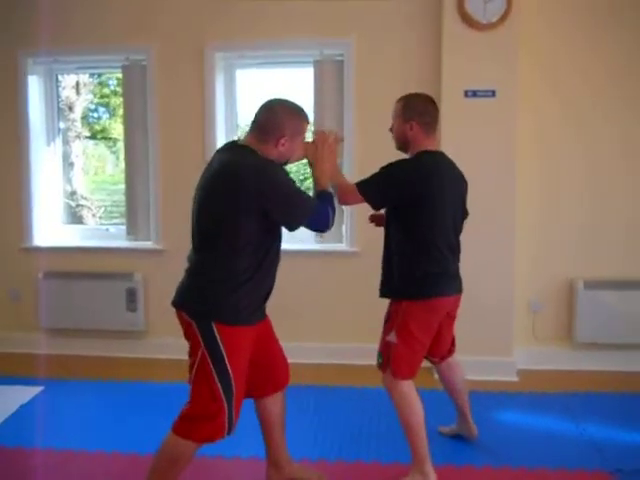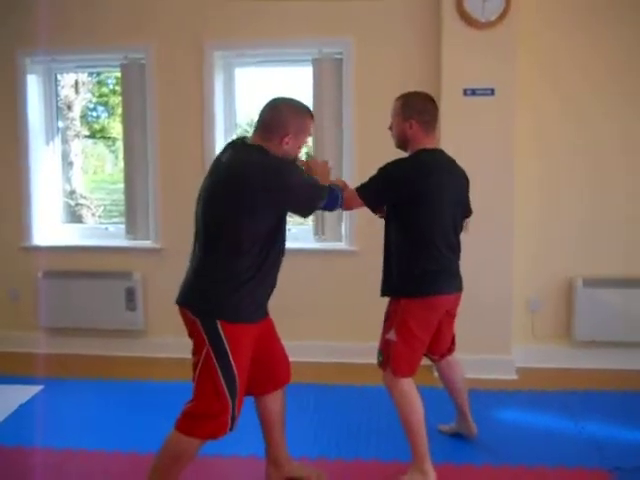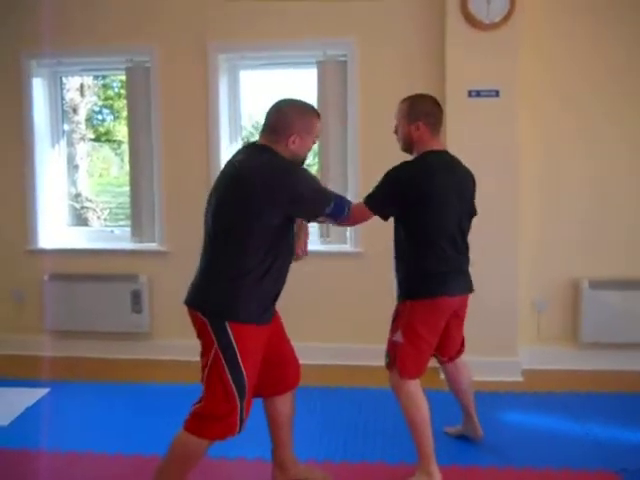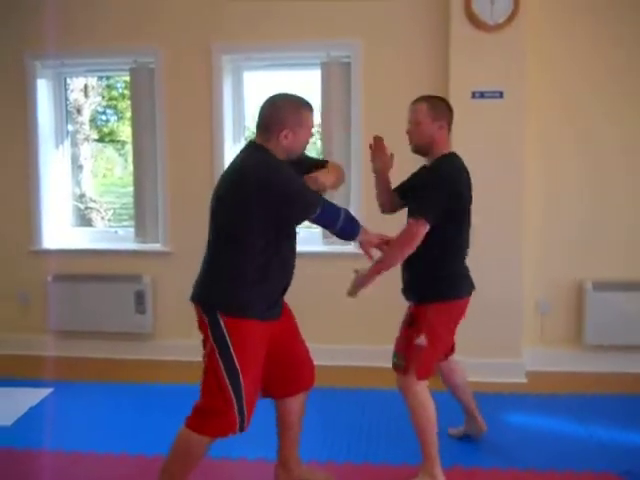
dt=0.3s
person 1, frame 1
left shoulder: (406, 172)
right shoulder: (452, 172)
left elbow: (346, 196)
left hip: (417, 293)
right hip: (447, 286)
left knee: (396, 375)
right knee: (443, 356)
right ankle: (466, 424)
person 1, frame 2
left shoulder: (401, 172)
right shoulder: (455, 171)
left elbow: (347, 200)
left hip: (416, 291)
right hip: (449, 284)
left knee: (396, 373)
right knee: (443, 354)
right ankle: (466, 421)
person 1, frame 3
left shoulder: (407, 176)
right shoulder: (462, 172)
left elbow: (355, 215)
left hip: (425, 292)
right hip: (457, 285)
left knee: (403, 375)
right knee: (451, 357)
right ankle: (472, 424)
person 1, frame 4
left shoulder: (447, 176)
right shoulder: (427, 173)
left elbow: (410, 238)
right elbow: (388, 205)
left wrist: (369, 273)
right wrist: (383, 171)
left hip: (440, 293)
right hip: (440, 288)
left knee: (410, 375)
right knee: (439, 359)
right ankle: (473, 419)
person 2, frame 1
left shoulder: (236, 154)
right shoulder: (259, 175)
left elbow: (281, 156)
right elbow: (321, 220)
left wrist: (317, 148)
right wrist: (322, 172)
left hip: (239, 304)
right hip: (216, 310)
left knee: (272, 377)
right knee: (210, 412)
person 2, frame 2
left shoulder: (238, 152)
right shoulder: (272, 172)
right elbow: (330, 198)
left wrist: (308, 178)
right wrist: (319, 179)
left hip: (238, 301)
right hip: (219, 307)
left knee: (273, 374)
right knee: (212, 409)
person 2, frame 3
left shoulder: (253, 158)
right shoulder: (279, 174)
left elbow: (298, 201)
right elbow: (336, 208)
left wrist: (299, 231)
right wrist: (329, 203)
left hip: (249, 303)
right hip: (228, 309)
left knee: (283, 376)
right knee: (221, 410)
person 2, frame 4
left shoulder: (277, 161)
right shoulder: (265, 173)
left elbow: (328, 173)
right elbow: (326, 215)
left wrist: (321, 177)
right wrist: (366, 235)
left hip: (266, 300)
right hip: (232, 307)
left knee: (295, 376)
right knee: (222, 408)
